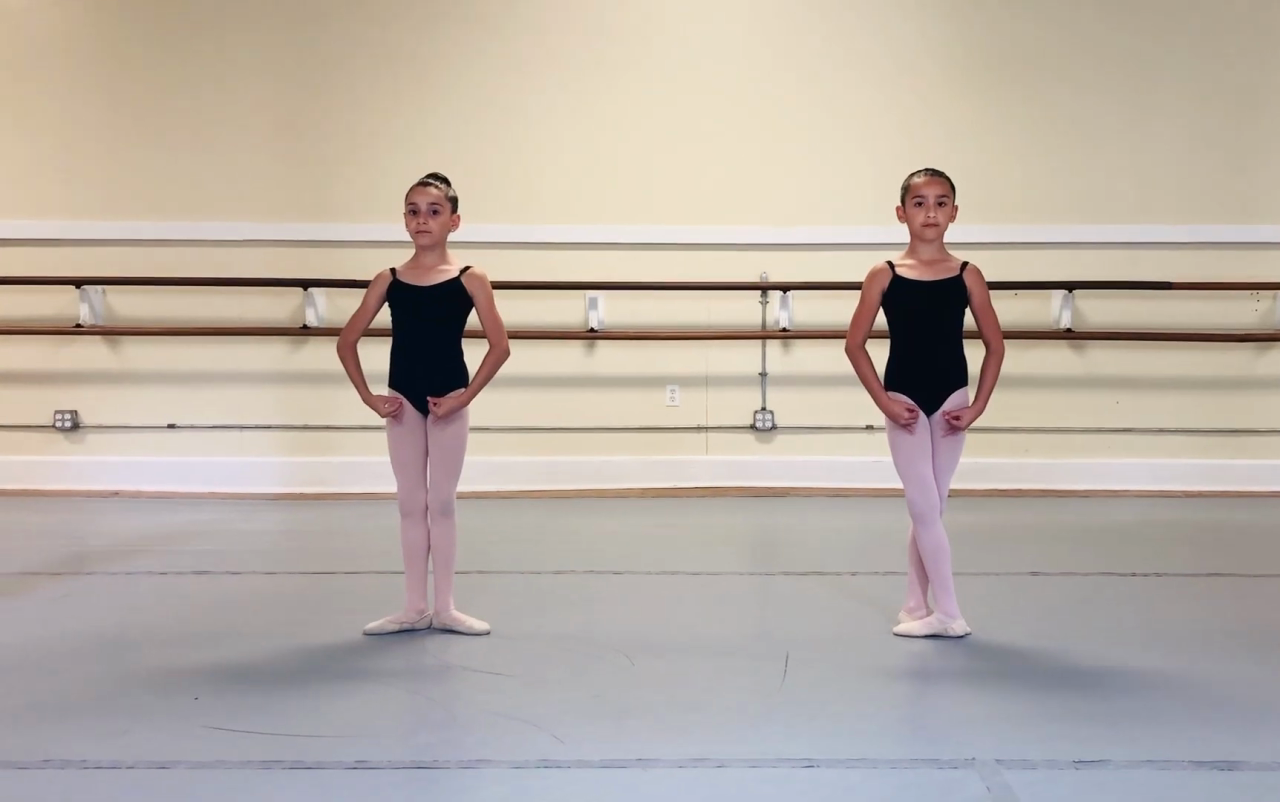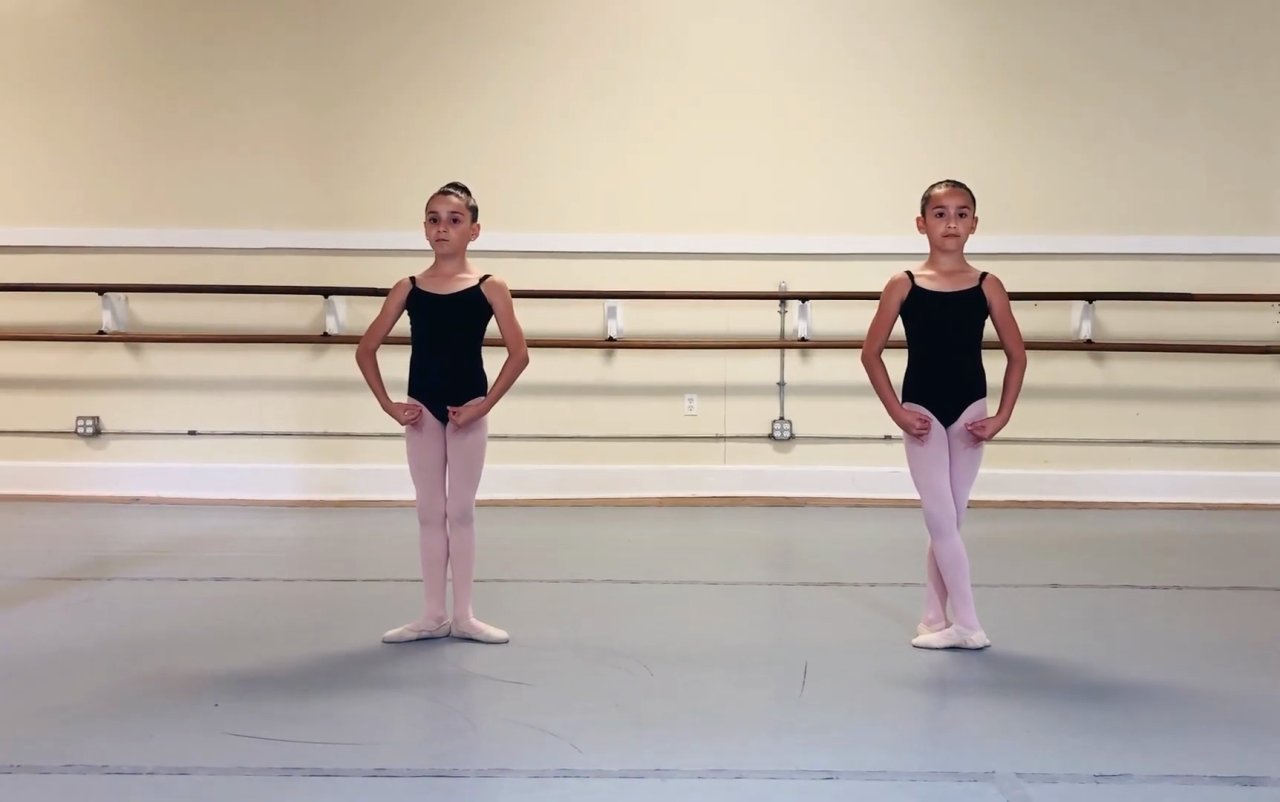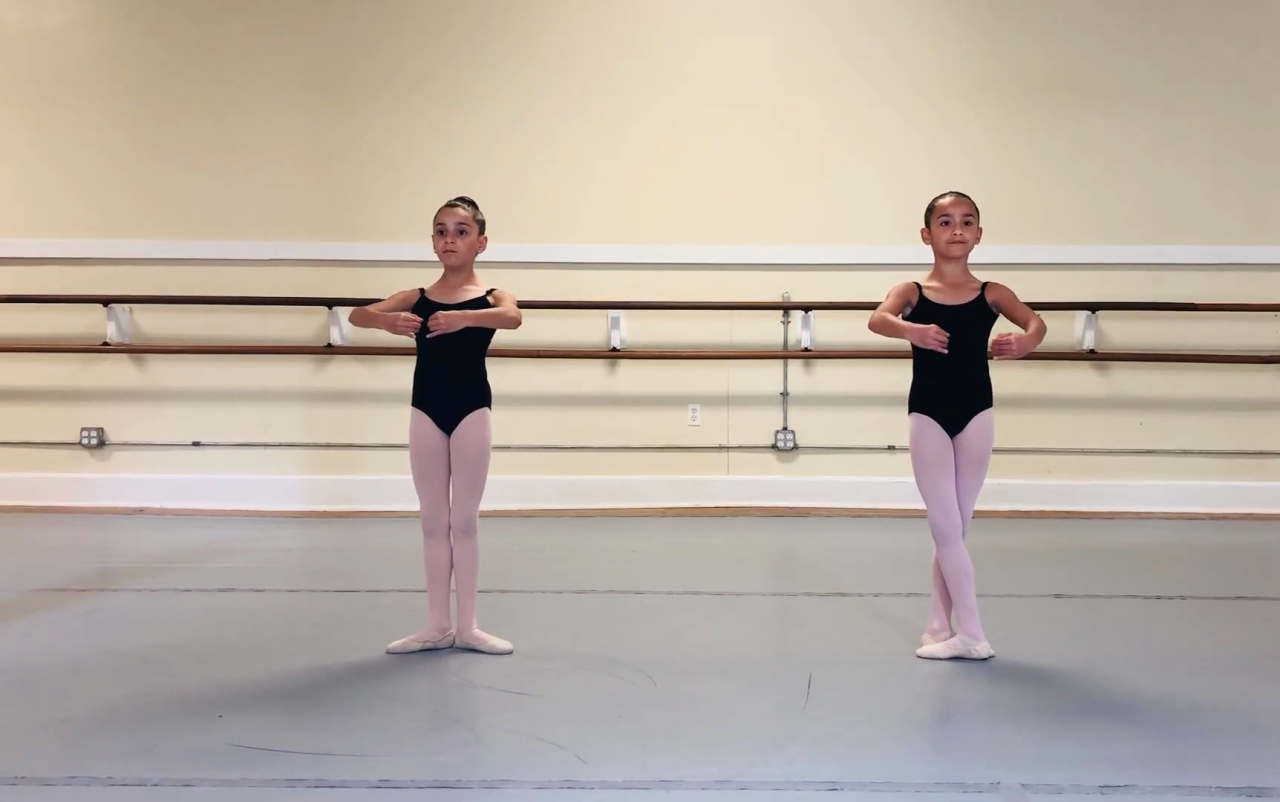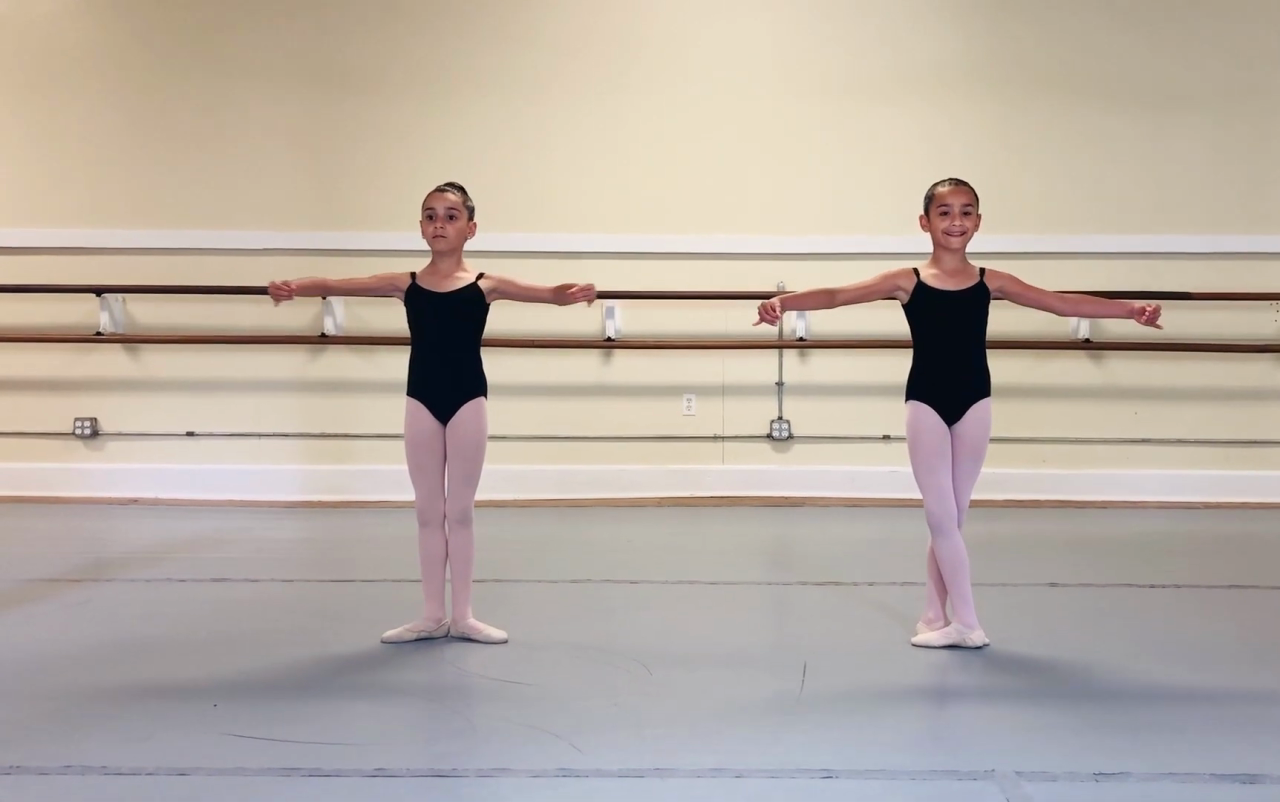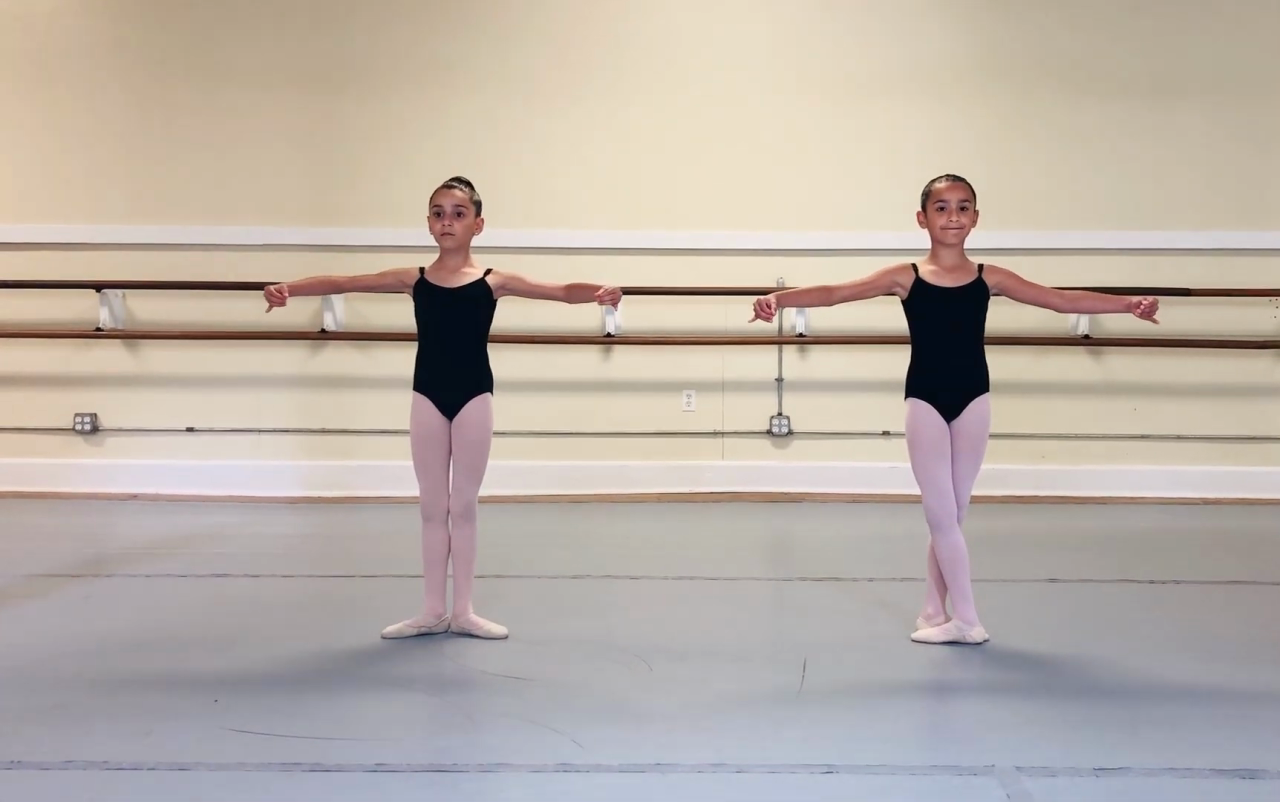
dt=1s
person 1, frame 1
left shoulder: (967, 275)
right shoulder: (884, 275)
left elbow: (994, 345)
right elbow: (855, 344)
left wrist: (978, 405)
right wrist: (884, 402)
left hip: (951, 399)
right hip: (905, 401)
left knee: (931, 510)
right knee: (924, 509)
left ankle: (916, 607)
right ankle: (947, 613)
person 1, frame 2
left shoulder: (987, 286)
right shoulder: (903, 285)
left elbow: (1016, 354)
right elbow: (871, 352)
left wrist: (1002, 415)
right wrist: (896, 412)
left hip: (969, 409)
right hip: (922, 410)
left knee: (950, 521)
right knee: (940, 520)
left ankle: (934, 619)
right ankle: (967, 624)
person 1, frame 3
left shoulder: (991, 294)
right shoulder: (911, 292)
left elbow: (1035, 322)
right elbow: (878, 319)
left wrist: (1026, 340)
right wrist: (911, 331)
left hip: (976, 414)
right hip: (928, 415)
left knee: (955, 528)
right knee: (945, 526)
left ankle: (940, 628)
right ankle: (971, 634)
person 1, frame 4
left shoulder: (990, 282)
right shoulder: (907, 280)
left elbow: (1063, 303)
right elbow: (836, 295)
left wrist: (1131, 309)
right wrist: (783, 302)
left hip: (973, 402)
right hip: (925, 402)
left knee: (952, 518)
right knee: (941, 517)
left ankle: (934, 617)
right ankle: (966, 623)
person 1, frame 5
left shoulder: (990, 278)
right shoulder: (905, 276)
left elbow: (1062, 299)
right elbow: (834, 292)
left wrist: (1129, 303)
right wrist: (778, 298)
left hip: (972, 398)
right hip: (925, 399)
left knee: (952, 514)
right knee: (941, 514)
left ankle: (935, 612)
right ankle: (964, 618)
person 2, frame 1
left shoulder: (470, 280)
right shoulder: (388, 281)
left elbow: (500, 346)
right elbow: (346, 342)
left wrist: (466, 396)
right wrist: (369, 397)
left hip: (449, 402)
right hip: (403, 401)
left knee: (442, 503)
right knee: (411, 504)
left ankle: (444, 607)
right ankle: (415, 606)
person 2, frame 2
left shoulder: (489, 288)
right shoulder: (407, 289)
left elbow: (519, 353)
right elbow: (366, 349)
left wrist: (485, 404)
right wrist: (388, 404)
left hip: (468, 409)
right hip: (422, 408)
left knee: (461, 511)
right knee: (429, 512)
left ankle: (463, 615)
right ankle: (433, 614)
person 2, frame 3
left shoulder: (492, 297)
right shoulder: (416, 298)
left elbow: (513, 317)
right elbow: (357, 314)
left wrist: (463, 318)
right wrist: (386, 321)
left hip: (472, 411)
right hip: (426, 412)
left knee: (464, 521)
right knee: (433, 522)
left ankle: (467, 626)
right ankle: (437, 625)
person 2, frame 4
left shoulder: (485, 285)
right shoulder: (405, 284)
left elbow: (550, 293)
right elbow: (335, 285)
left wrist: (575, 292)
right wrist: (293, 287)
left hip: (468, 400)
right hip: (421, 401)
left knee: (460, 511)
right knee: (428, 511)
left ankle: (462, 615)
right ankle: (433, 615)
person 2, frame 5
left shoulder: (492, 281)
right shoulder: (412, 279)
left elbow: (561, 291)
right elbow: (343, 282)
left wrist: (599, 292)
right wrist: (289, 288)
left hip: (474, 396)
right hip: (428, 397)
left knee: (464, 506)
right knee: (432, 507)
left ankle: (463, 610)
right ankle: (433, 609)
